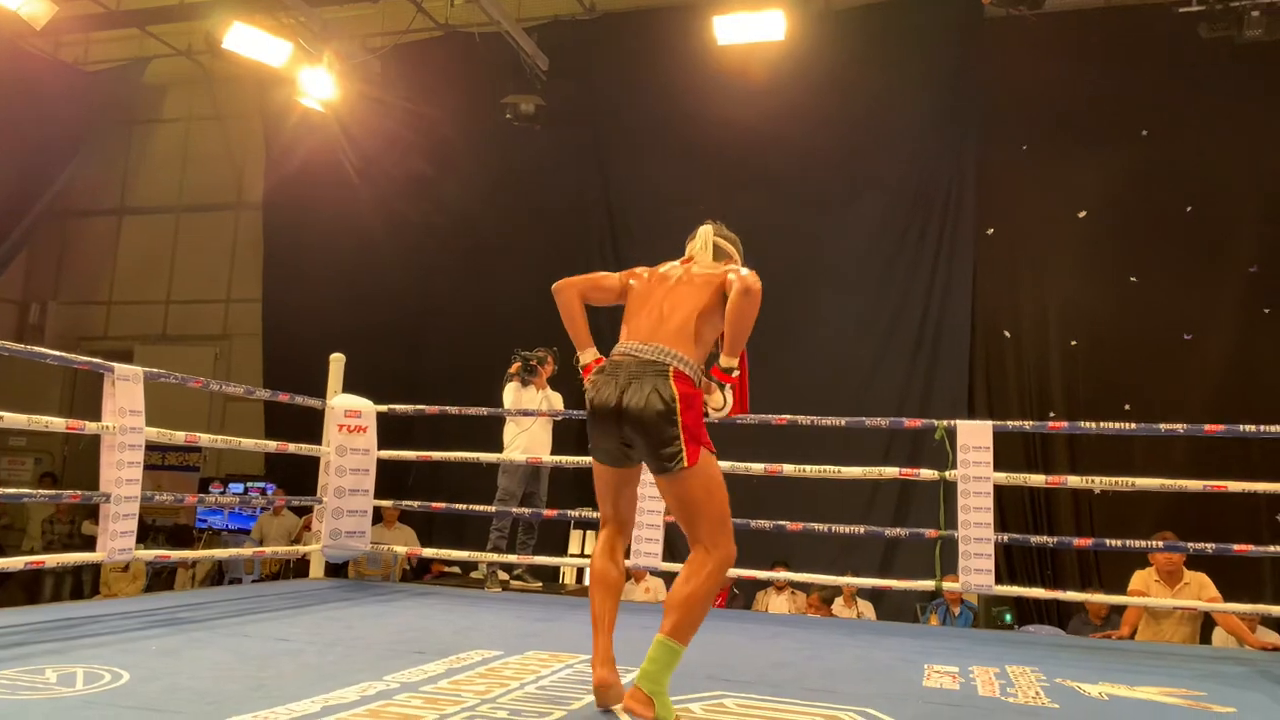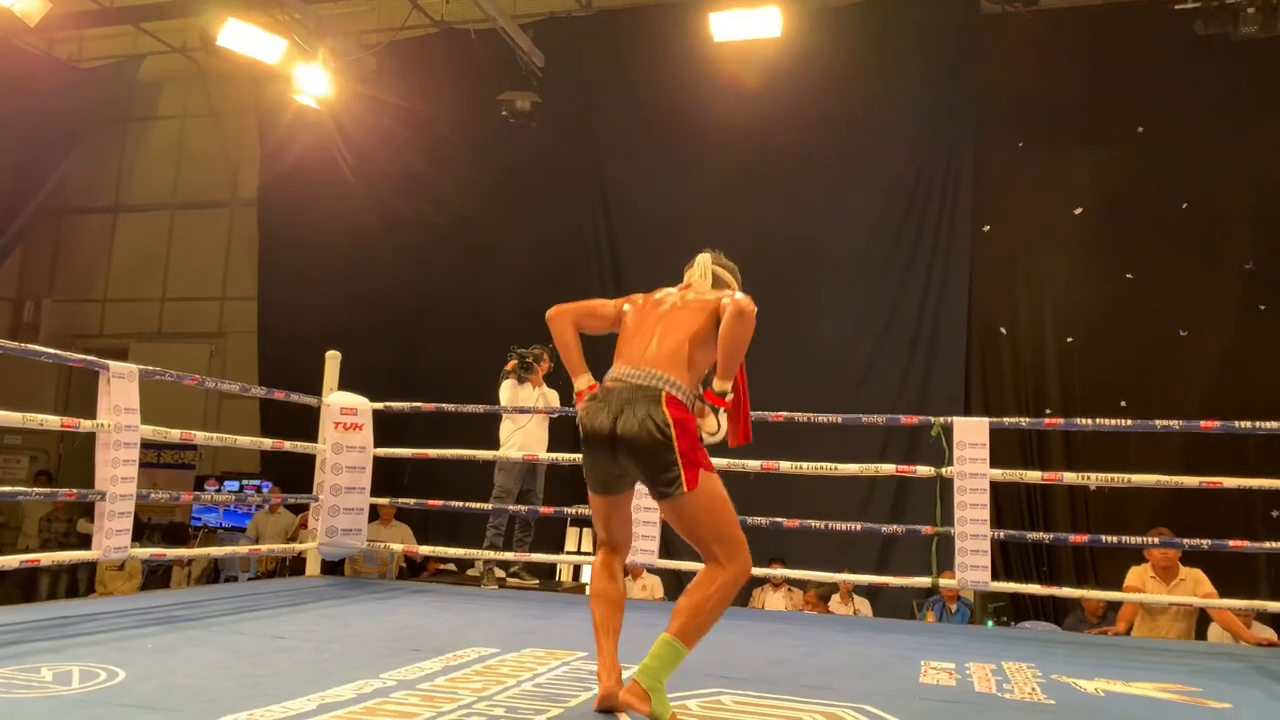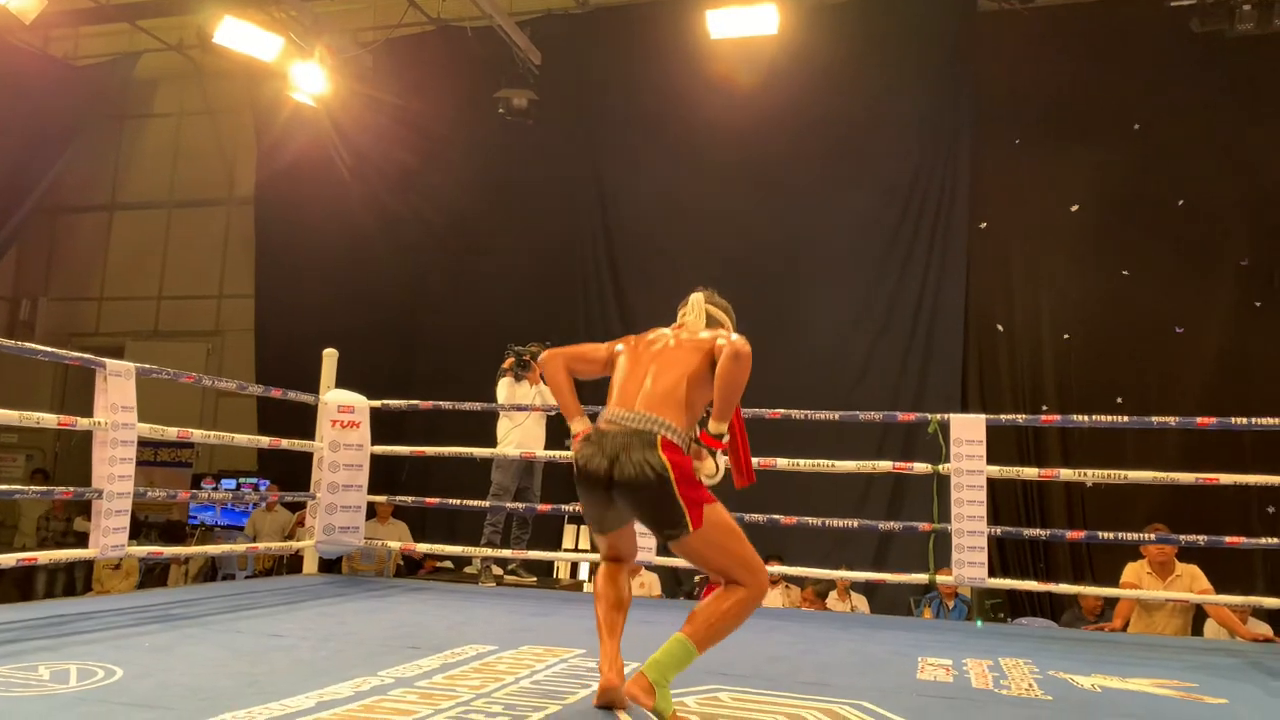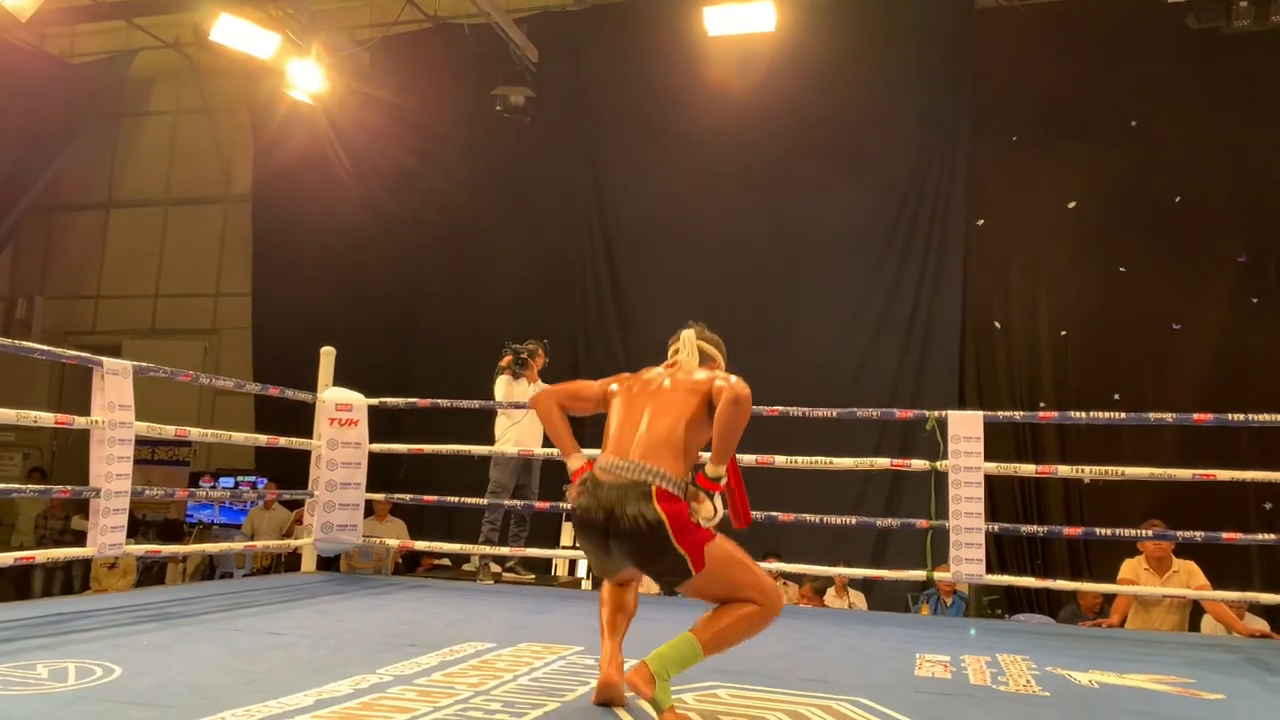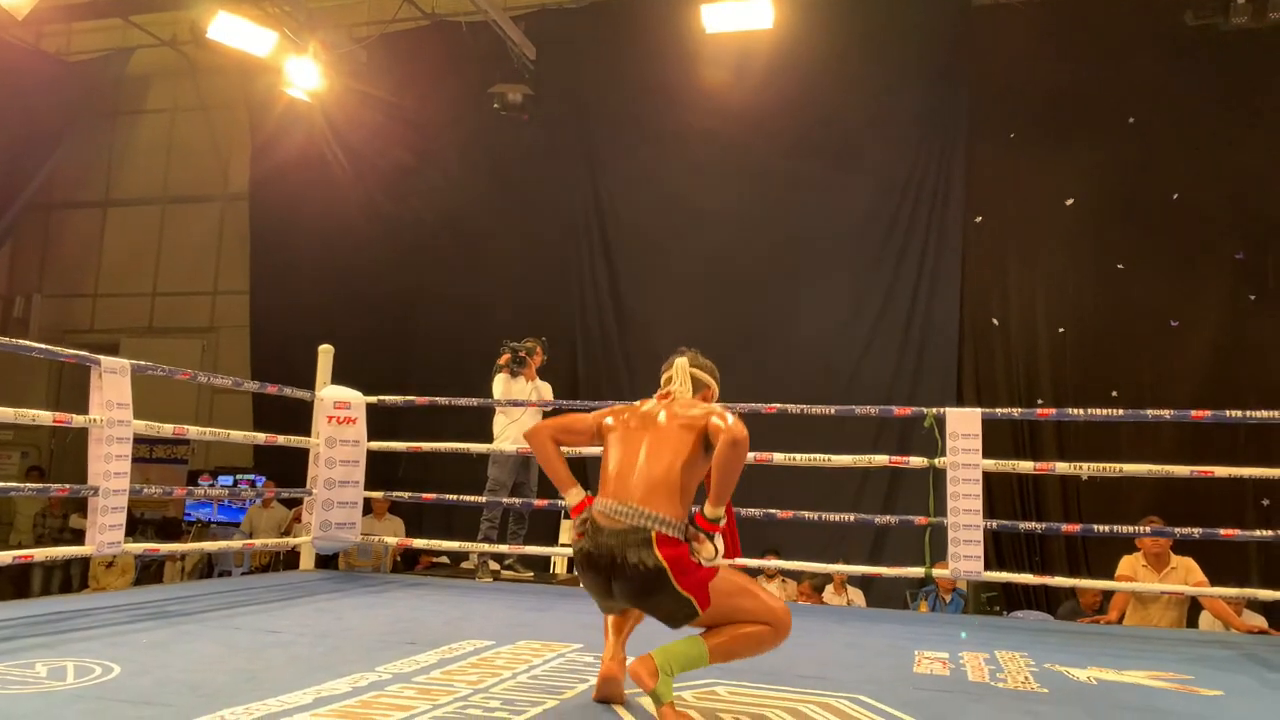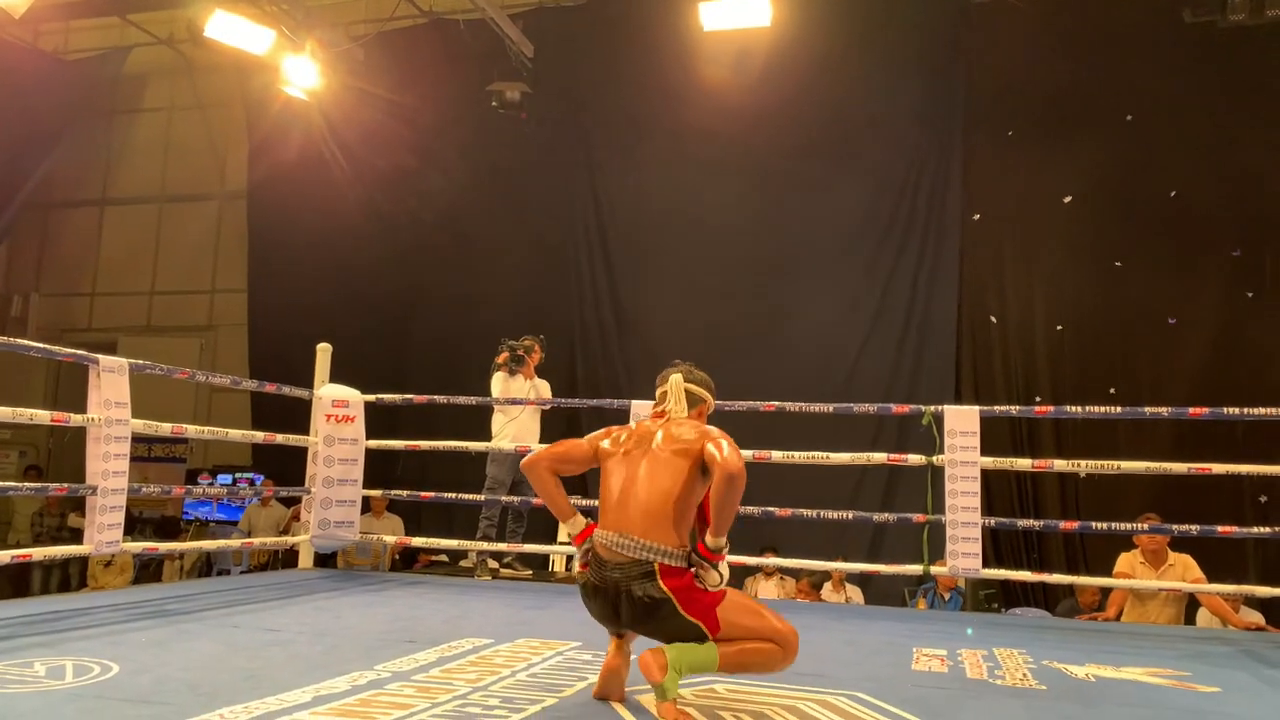
dt=0.1s
person 1, frame 1
left shoulder: (643, 275)
right shoulder: (732, 275)
left elbow: (565, 289)
right elbow: (748, 288)
left wrist: (590, 362)
right wrist: (726, 373)
left hip: (608, 392)
right hip: (665, 398)
left knee: (613, 534)
right knee: (715, 551)
left ankle: (603, 664)
person 1, frame 2
left shoulder: (637, 302)
right shoulder: (727, 300)
left elbow: (558, 314)
right elbow: (741, 311)
left wrist: (584, 389)
right wrist: (719, 397)
left hip: (602, 417)
right hip: (658, 422)
left knee: (611, 552)
right knee: (732, 562)
left ankle: (608, 674)
right ankle: (647, 682)
person 1, frame 3
left shoulder: (632, 344)
right shoulder: (723, 342)
left elbow: (550, 360)
right elbow: (739, 355)
left wrist: (580, 429)
right wrist: (716, 439)
left hip: (596, 464)
right hip: (655, 467)
left knee: (616, 561)
right knee: (751, 581)
left ankle: (609, 665)
right ankle: (655, 676)
person 1, frame 4
left shoulder: (624, 383)
right shoulder: (715, 381)
left elbow: (543, 398)
right elbow: (737, 396)
left wrist: (577, 468)
right wrist: (712, 481)
left hip: (594, 510)
right hip: (652, 511)
left knee: (621, 576)
right knee: (765, 601)
left ankle: (610, 664)
right ankle: (655, 669)
person 1, frame 5
left shoulder: (618, 415)
right shoulder: (711, 415)
left elbow: (538, 432)
right elbow: (735, 439)
left wrist: (577, 503)
right wrist: (712, 519)
left hip: (594, 559)
right hip: (653, 560)
right knee: (777, 621)
left ankle: (612, 659)
right ankle: (659, 665)
person 1, frame 6
left shoulder: (614, 437)
right shoulder: (706, 437)
left elbow: (534, 462)
right elbow: (732, 469)
left wrist: (578, 530)
right wrist: (713, 548)
left hip: (599, 591)
right hip: (658, 591)
right knee: (784, 643)
left ankle: (616, 655)
right ankle: (668, 661)
person 2, frame 1
left shoulder: (553, 395)
right shoulder: (515, 387)
left elbow: (559, 413)
right elbow: (512, 412)
left wrist: (543, 386)
right wrist: (516, 379)
left hip: (541, 462)
right hip: (515, 458)
left knee: (531, 519)
right knee: (503, 515)
left ankle: (521, 569)
right ankle: (492, 570)
person 2, frame 2
left shoulder: (549, 393)
right shoulder: (511, 384)
left elbow: (555, 411)
right elbow: (509, 410)
left wrist: (539, 383)
right wrist: (512, 376)
left hip: (537, 460)
right hip: (512, 456)
left knee: (528, 517)
right knee: (499, 513)
left ankle: (517, 567)
right ankle: (489, 568)
person 2, frame 3
left shoulder: (546, 390)
right shoulder: (509, 382)
left elbow: (553, 409)
right elbow: (505, 407)
left wrist: (537, 381)
right wrist: (509, 374)
left hip: (534, 457)
right hip: (509, 454)
left knee: (525, 514)
right knee: (497, 510)
left ankle: (515, 564)
right ankle: (486, 565)
person 2, frame 4
left shoulder: (544, 388)
right shoulder: (506, 380)
right elbow: (503, 405)
left wrist: (535, 379)
right wrist: (507, 373)
left hip: (532, 455)
right hip: (507, 452)
left knee: (523, 512)
right knee: (495, 509)
left ankle: (513, 562)
right ankle: (484, 563)
person 2, frame 5
left shoulder: (543, 386)
right shoulder: (504, 378)
left elbow: (548, 405)
right elbow: (502, 404)
left wrist: (533, 377)
right wrist: (505, 371)
right hip: (505, 449)
left knee: (521, 510)
right knee: (493, 506)
left ankle: (511, 559)
right ankle: (483, 561)
person 2, frame 6
left shoulder: (541, 384)
right shoulder: (503, 376)
left elbow: (547, 403)
right elbow: (500, 403)
left wrist: (531, 375)
right wrist: (503, 369)
right hip: (504, 448)
left knee: (520, 508)
right knee: (492, 504)
left ankle: (510, 557)
right ankle: (481, 559)
person 3, frame 1
left shoulder: (1200, 581)
right shoulder: (1142, 577)
left elbow: (1222, 613)
right elbow: (1135, 605)
left wrist: (1254, 642)
right wrist: (1125, 630)
person 3, frame 2
left shoulder: (1195, 577)
right shoulder: (1137, 574)
left elbow: (1217, 609)
right elbow: (1131, 601)
left wrist: (1250, 638)
right wrist: (1120, 627)
person 3, frame 3
left shoulder: (1192, 573)
right shoulder: (1134, 570)
left elbow: (1213, 605)
right elbow: (1128, 598)
left wrist: (1246, 633)
right wrist: (1117, 623)
person 3, frame 4
left shoulder: (1189, 569)
right shoulder: (1131, 566)
left elbow: (1210, 601)
right elbow: (1125, 594)
left wrist: (1243, 629)
right wrist: (1114, 619)
person 3, frame 5
left shoulder: (1186, 565)
right shoulder: (1129, 563)
left elbow: (1208, 597)
right elbow: (1123, 591)
left wrist: (1241, 625)
right wrist: (1112, 616)
person 3, frame 6
left shoulder: (1184, 562)
right shoulder: (1127, 560)
left elbow: (1206, 594)
right elbow: (1121, 588)
left wrist: (1238, 622)
right wrist: (1110, 613)
